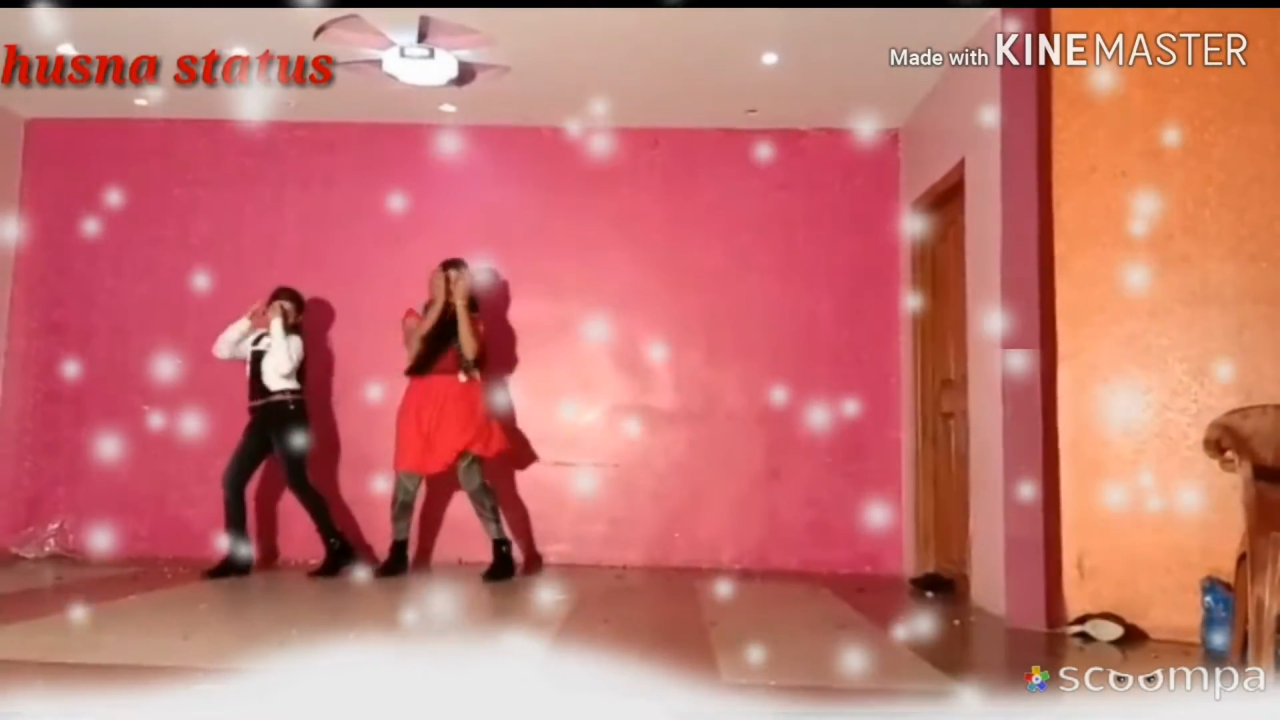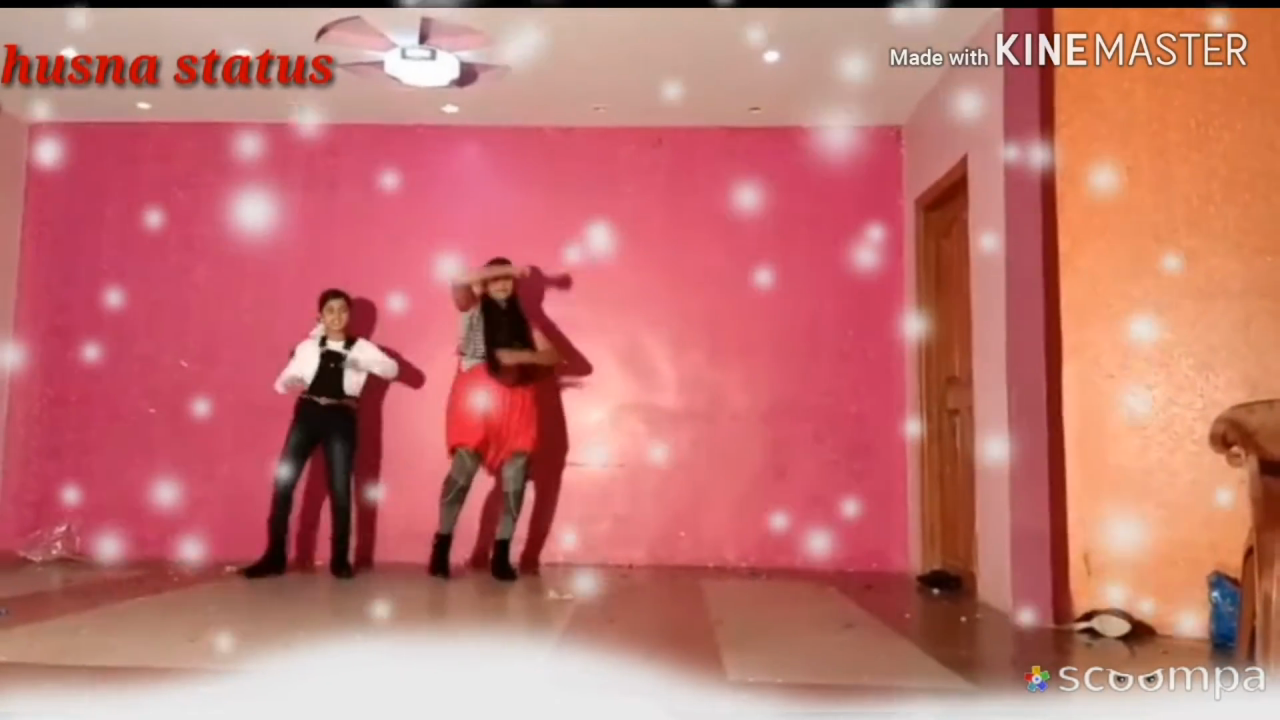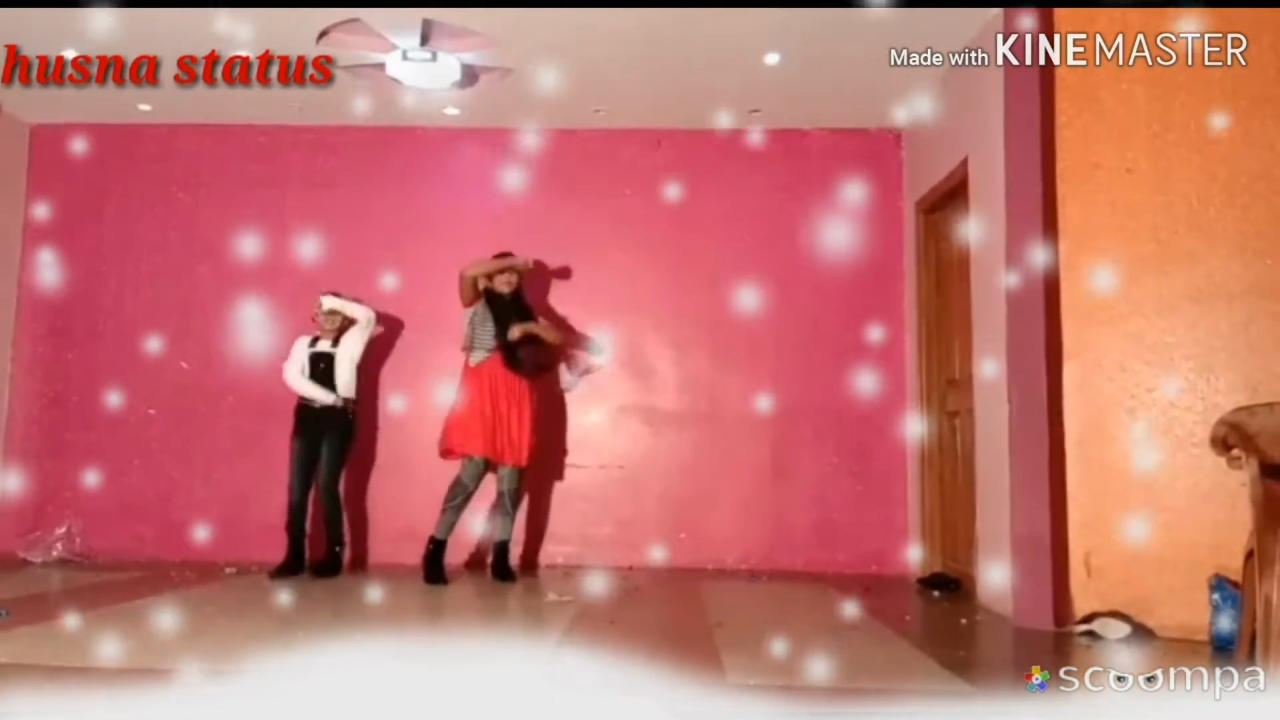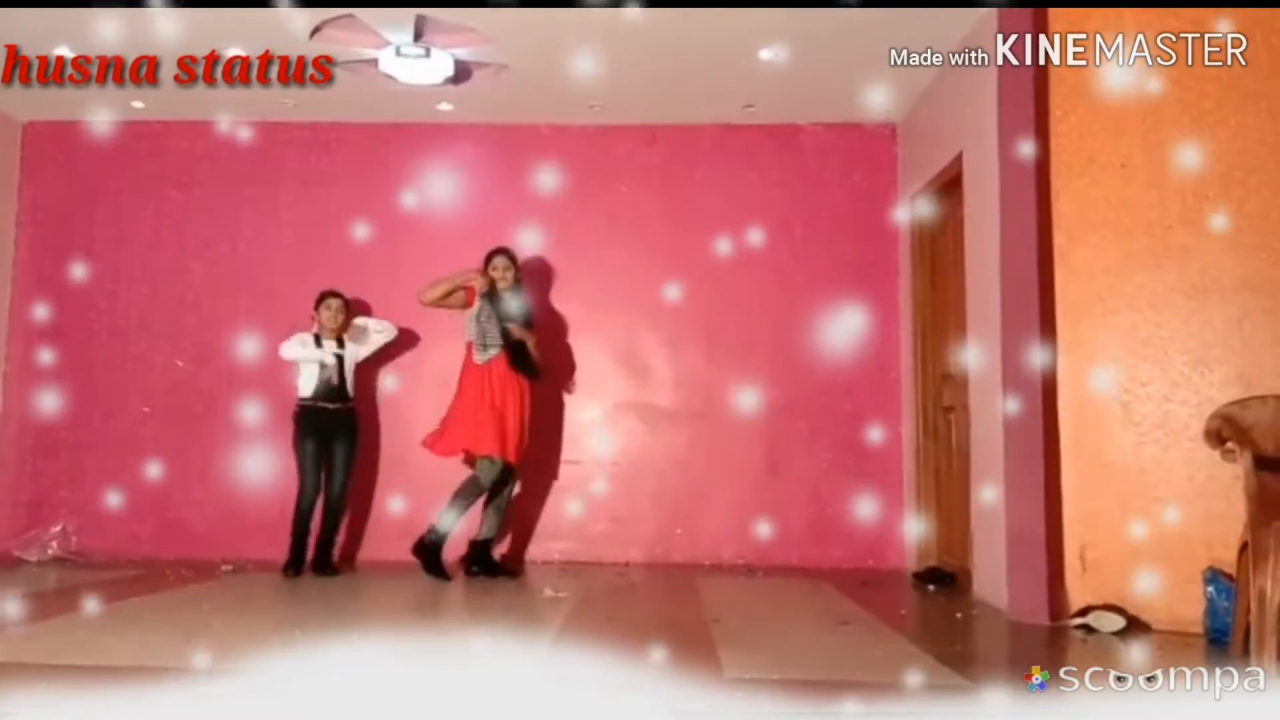
dt=0.7s
person 1, frame 1
left shoulder: (471, 318)
right shoulder: (418, 315)
left elbow: (470, 353)
right elbow: (412, 350)
left wrist: (461, 304)
right wrist: (438, 305)
left hip: (460, 401)
right hip: (422, 402)
left knee: (471, 476)
right knee: (407, 479)
left ankle: (502, 552)
right ankle: (398, 553)
person 1, frame 2
left shoulder: (523, 320)
right shoulder: (473, 308)
left elbow: (552, 356)
right elbow: (458, 283)
left wrist: (522, 355)
right wrist: (506, 267)
left hip: (514, 400)
right hip: (476, 394)
left knee: (515, 472)
right knee: (464, 464)
left ankle: (501, 555)
right ankle: (442, 542)
person 1, frame 3
left shoulder: (525, 311)
right shoulder: (477, 303)
left elbow: (557, 337)
right elbow: (467, 273)
left wrist: (530, 328)
right wrist: (512, 262)
left hip: (515, 397)
right hip: (480, 393)
left knee: (510, 472)
right knee: (473, 469)
left ankle: (501, 556)
right ankle: (435, 550)
person 1, frame 4
left shoulder: (521, 308)
right shoulder: (474, 298)
left elbow: (537, 358)
right elbow: (425, 298)
left wrist: (526, 337)
right wrist: (463, 277)
left hip: (514, 396)
right hip: (482, 392)
left knee: (507, 472)
right knee: (489, 469)
left ankle: (480, 550)
right ankle: (432, 540)
person 2, frame 1
left shoulder: (291, 341)
right shoulder: (254, 338)
left elbow: (284, 368)
right elbow: (220, 349)
left wrist: (277, 324)
right wrist: (246, 321)
left hip: (287, 413)
right hip: (261, 417)
left knee: (297, 481)
right knee: (232, 480)
left ankle: (338, 547)
right ankle: (239, 555)
person 2, frame 2
left shoulder: (361, 348)
right shoulder: (308, 347)
left elbow: (391, 369)
right elbow: (283, 382)
left wrist: (367, 361)
right wrist: (288, 383)
left hip: (341, 418)
right hip: (308, 415)
left knee: (340, 488)
right knee: (285, 479)
left ankle: (340, 557)
right ankle: (275, 554)
person 2, frame 3
left shoulder: (351, 341)
right shoulder: (303, 344)
left elbow: (367, 316)
right elbow: (291, 374)
left wrist: (336, 304)
right wrist: (324, 394)
left hip: (337, 418)
right hip: (306, 417)
left knee: (327, 484)
right knee: (297, 487)
left ankle: (333, 553)
right ankle: (295, 556)
person 2, frame 4
left shoulder: (353, 344)
right shoulder: (305, 341)
left elbow: (390, 331)
right elbow: (286, 350)
left wrist: (363, 324)
right wrist: (323, 355)
left hip: (344, 418)
right hip: (310, 416)
left knee: (339, 487)
right knee: (310, 486)
left ankle: (324, 555)
right ankle: (296, 554)
